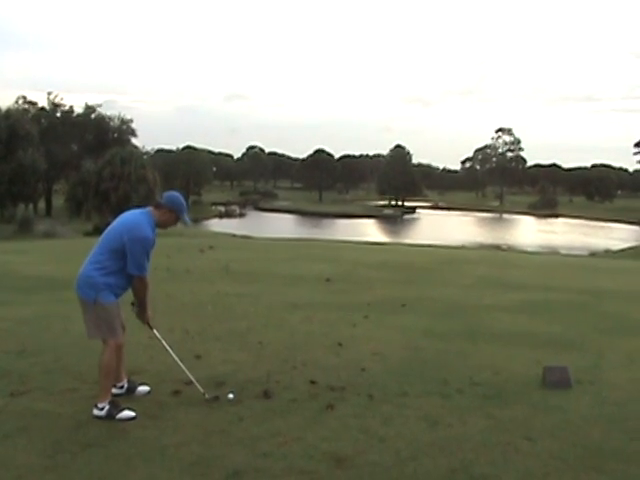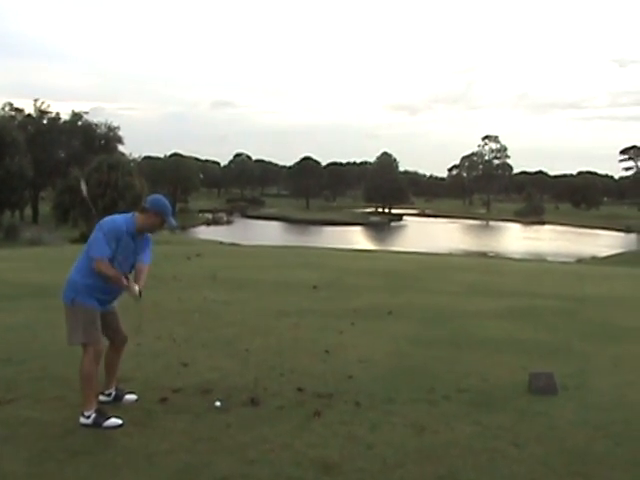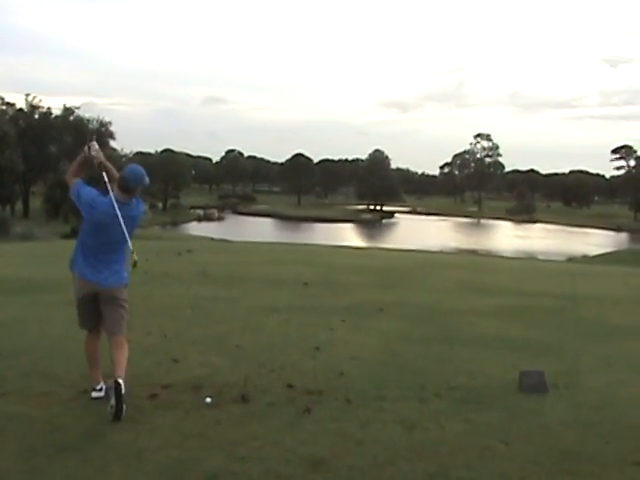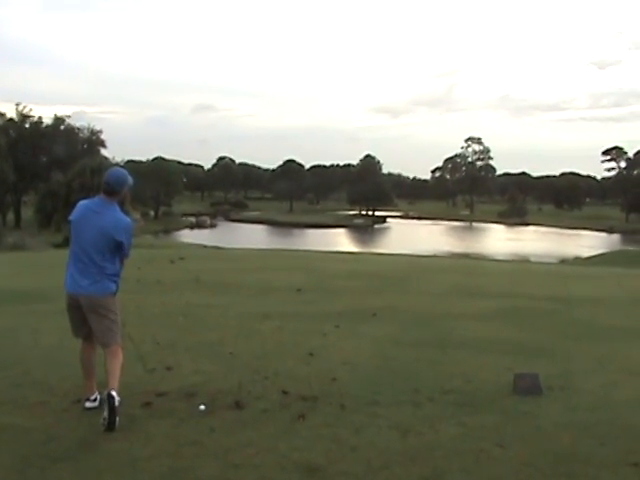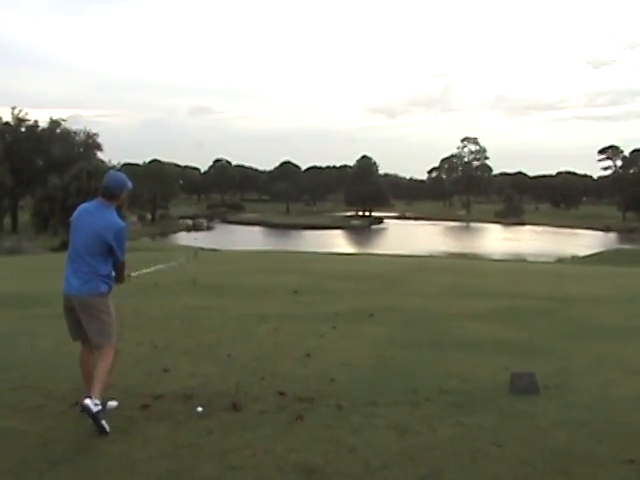
dt=1s
person 1, frame 1
left shoulder: (137, 216)
right shoulder: (143, 232)
right elbow: (139, 278)
left wrist: (141, 304)
right wrist: (143, 309)
left hip: (99, 283)
right hip: (98, 287)
left knee: (118, 334)
right knee: (114, 341)
left ankle: (121, 383)
right ankle: (103, 404)
person 1, frame 2
left shoulder: (145, 239)
right shoulder: (113, 225)
left elbow: (142, 266)
right elbow: (98, 265)
left wrist: (138, 287)
right wrist: (127, 283)
left hip: (102, 296)
right hip: (83, 293)
left knee: (119, 339)
right knee: (93, 349)
left ankle: (109, 391)
right ankle: (89, 412)
person 1, frame 3
left shoulder: (94, 204)
right shoulder: (137, 210)
left elbow: (71, 177)
right elbow: (120, 186)
left wrist: (86, 154)
right wrist: (104, 161)
left hip: (85, 279)
right hip: (114, 282)
left knee: (92, 332)
right knee: (118, 338)
left ankle: (97, 385)
right ankle: (118, 382)
person 1, frame 4
left shoulder: (80, 208)
right shoulder: (123, 223)
right elbow: (121, 260)
left hip: (74, 288)
right hip: (101, 291)
left knee: (88, 341)
right knee: (113, 346)
left ankle: (91, 395)
right ankle: (112, 392)
person 1, frame 5
left shoulder: (81, 210)
right shoulder: (116, 225)
right elbow: (119, 265)
right wrist: (120, 278)
left hip: (71, 289)
right hip: (94, 292)
left knee: (87, 344)
right knee: (106, 348)
left ankle: (92, 398)
right ankle: (92, 400)
